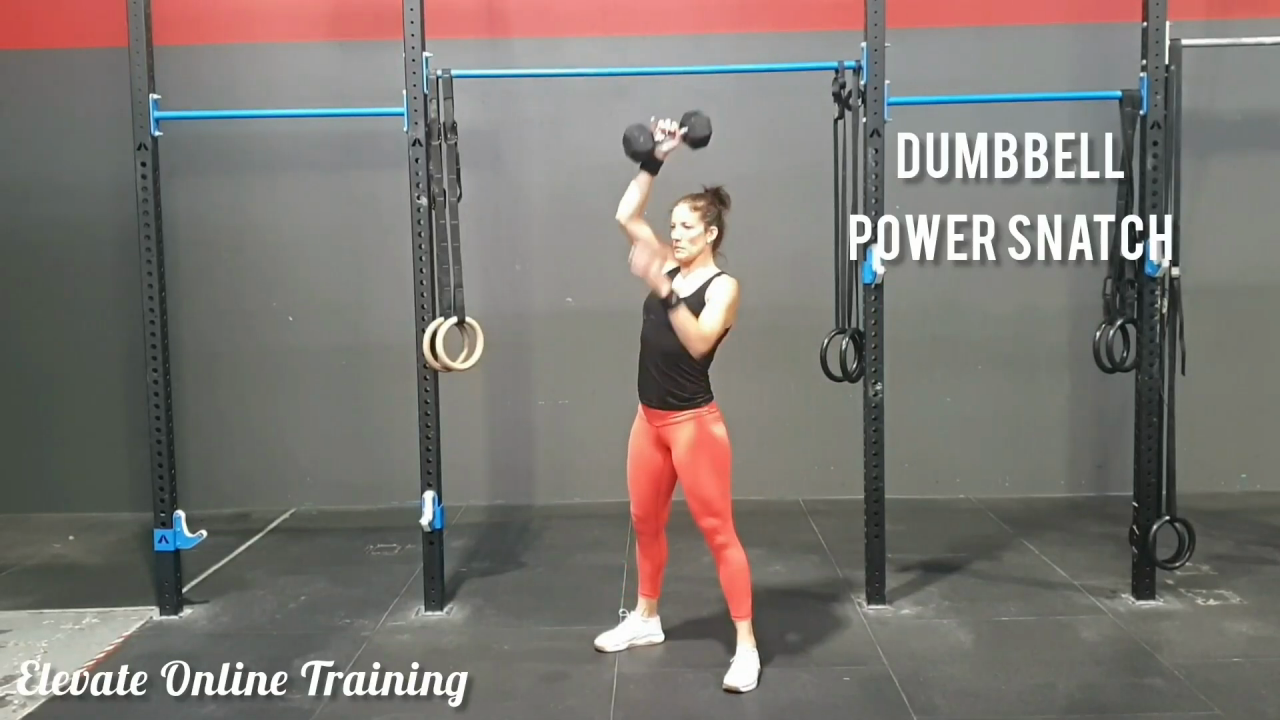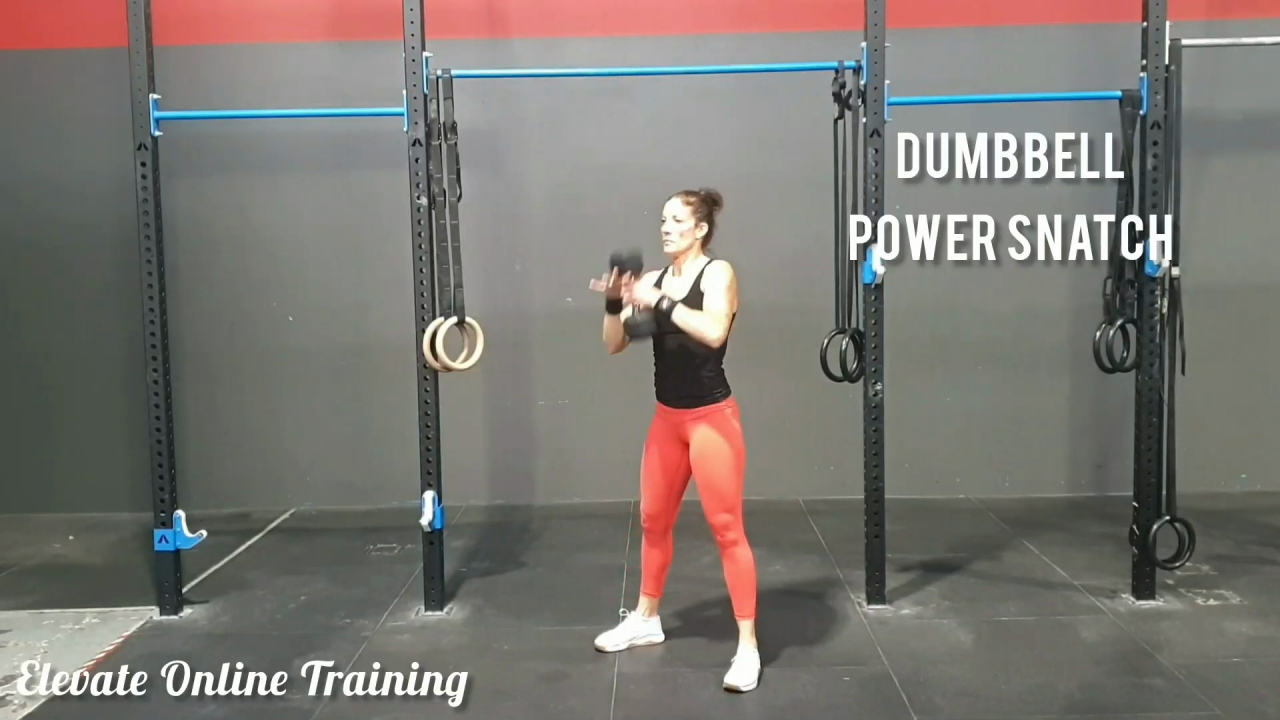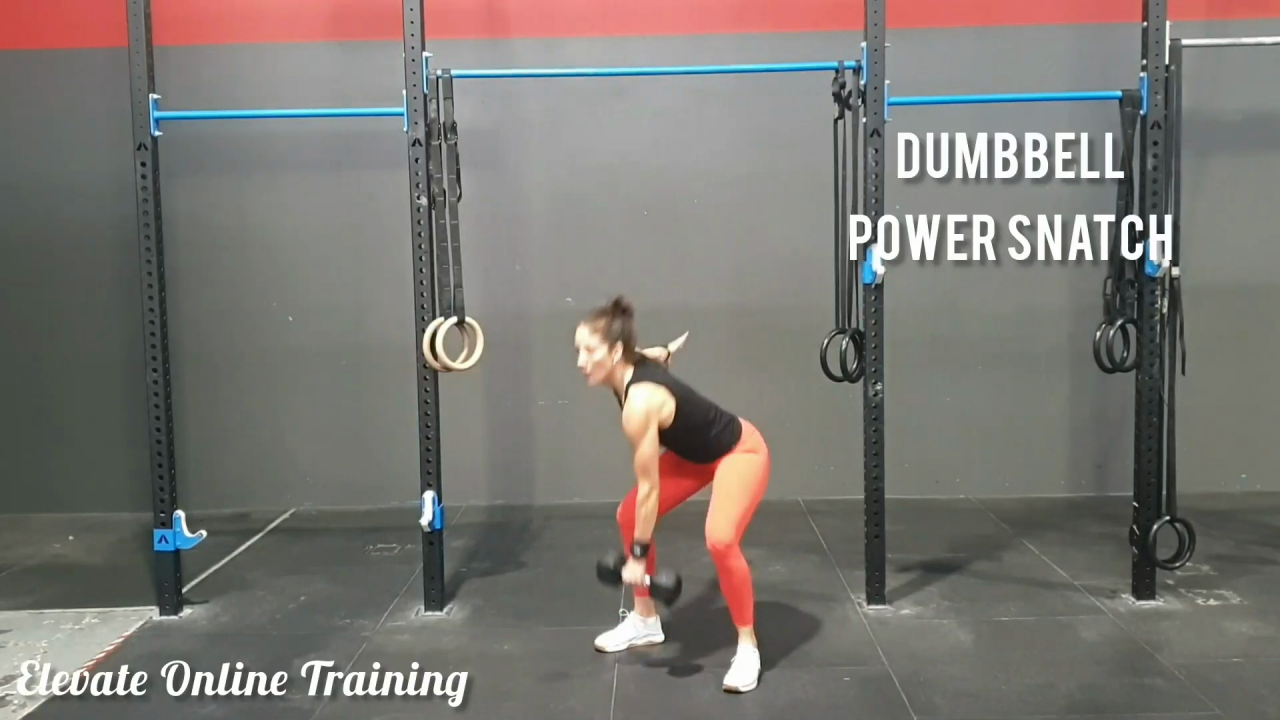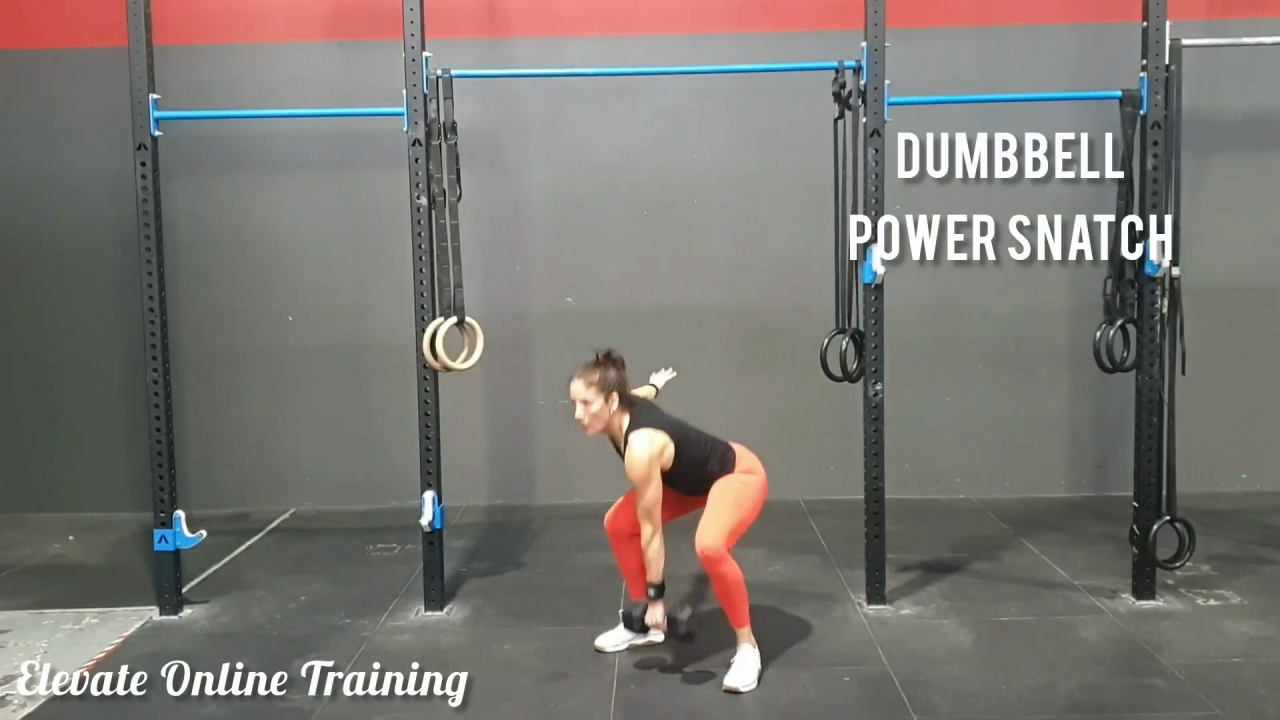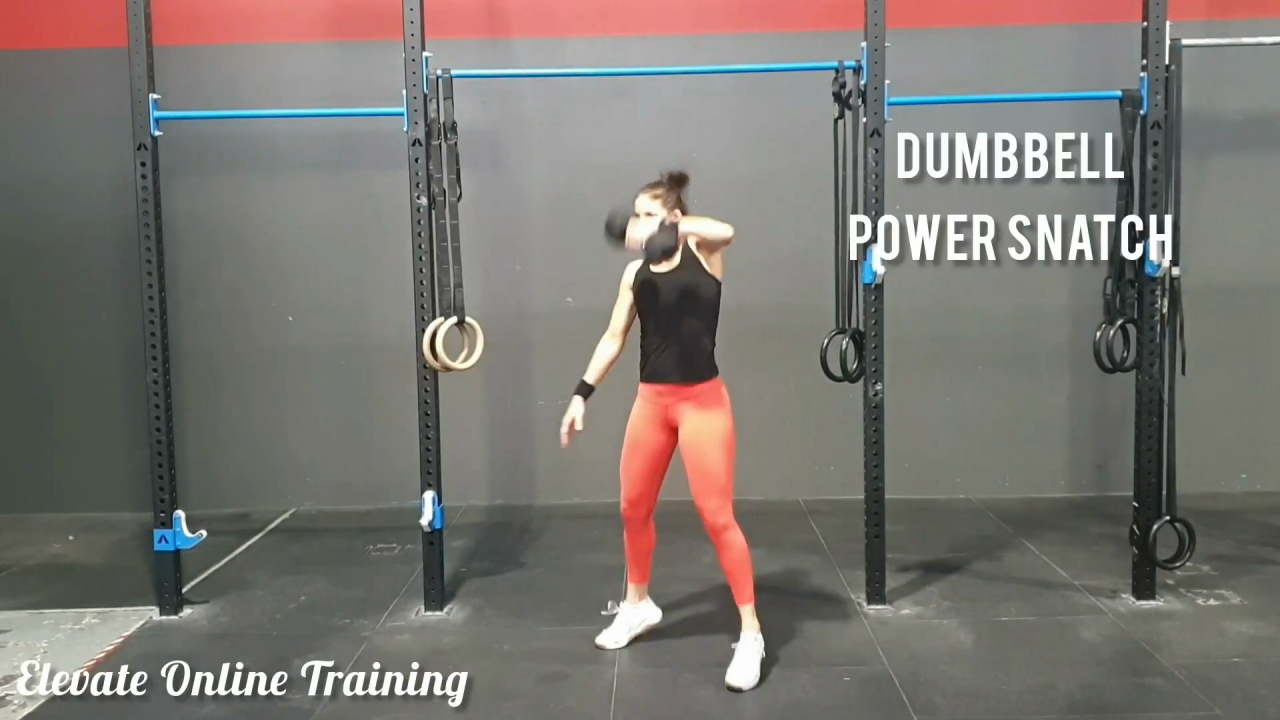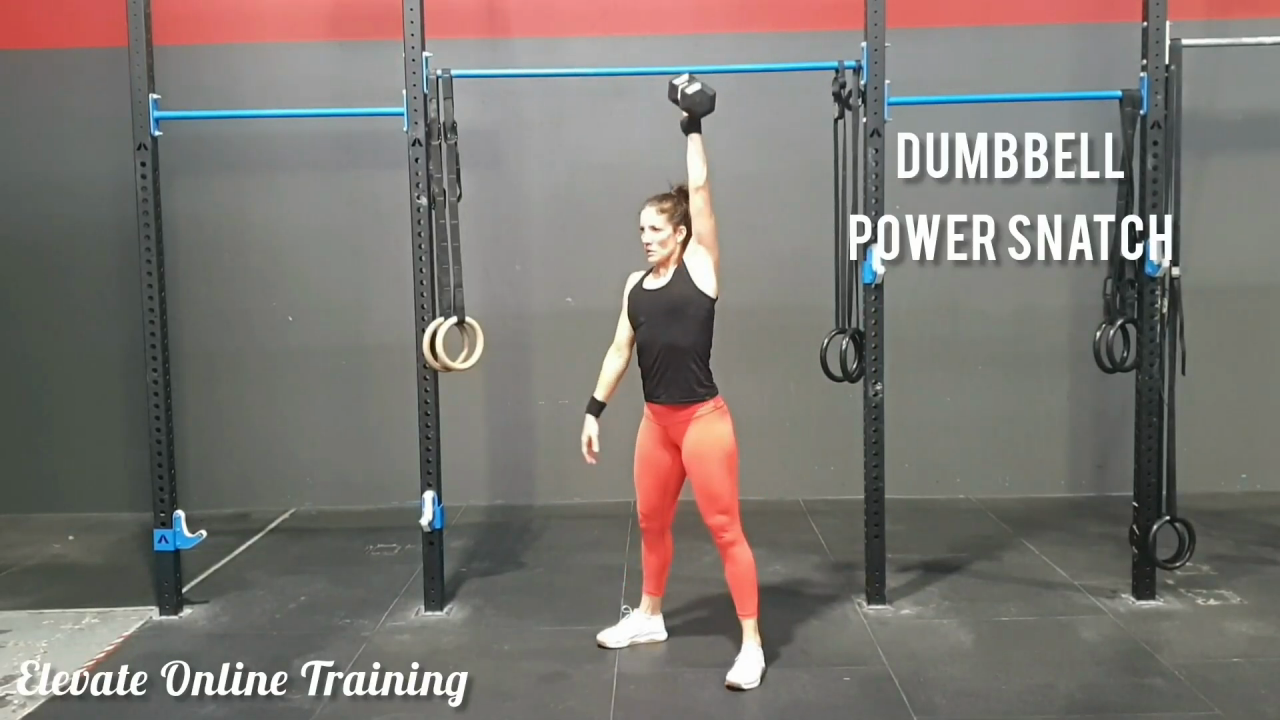
dt=0.5s
person 1, frame 1
left shoulder: (722, 286)
right shoulder: (667, 268)
left elbow: (699, 343)
right elbow: (625, 217)
left wrist: (666, 292)
right wrist: (653, 162)
left hip: (694, 423)
right hip: (649, 420)
left knee: (718, 533)
right knee: (646, 523)
left ankle: (746, 646)
right ankle: (645, 619)
person 1, frame 2
left shoulder: (719, 273)
right shoulder: (654, 279)
left elbow: (713, 332)
right elbow: (614, 344)
left wrist: (659, 303)
right wrist: (615, 299)
left hip: (712, 419)
right hip: (665, 419)
left knee: (726, 529)
right knee: (654, 521)
left ankle: (748, 646)
right ankle: (646, 619)
person 1, frame 3
left shoulder: (641, 398)
right shoulder: (629, 365)
left elbow: (649, 491)
right elbow: (656, 357)
left wrist: (638, 556)
right wrist: (667, 352)
left hip: (741, 453)
right hip: (694, 453)
left knee: (721, 540)
right knee: (627, 515)
left ankle: (748, 647)
right ankle: (646, 624)
person 1, frame 4
left shoulder: (641, 448)
right shoulder: (624, 410)
left elbow: (652, 532)
right elbow: (642, 392)
left wrist: (657, 598)
right wrist: (655, 384)
left hip: (740, 477)
right hip: (698, 476)
left knee: (710, 547)
right knee: (617, 524)
left ankle: (747, 649)
right ankle: (645, 624)
person 1, frame 5
left shoulder: (703, 257)
right shoulder: (635, 272)
left elbow: (722, 233)
right elbow: (613, 339)
left wrist: (667, 224)
right wrist: (581, 396)
left hip: (702, 403)
right hip: (653, 402)
left knee: (716, 518)
right knee: (633, 507)
left ankle: (750, 637)
right ankle: (638, 605)
person 1, frame 6
left shoulder: (699, 265)
right shoulder: (635, 285)
left elbow: (700, 189)
right elbow: (620, 350)
left wrist: (692, 126)
right wrist: (593, 410)
left hip: (703, 420)
right hip: (656, 421)
left knee: (724, 529)
right knee: (651, 522)
left ankle: (751, 645)
right ankle: (648, 616)
